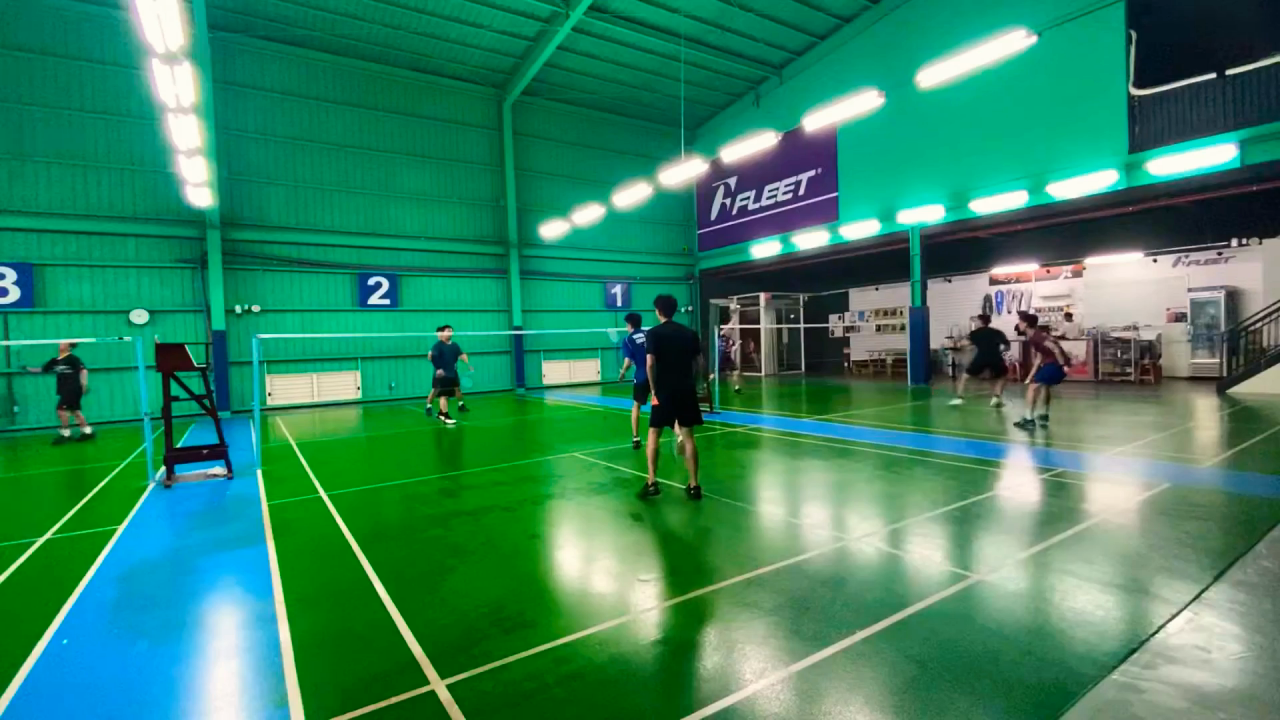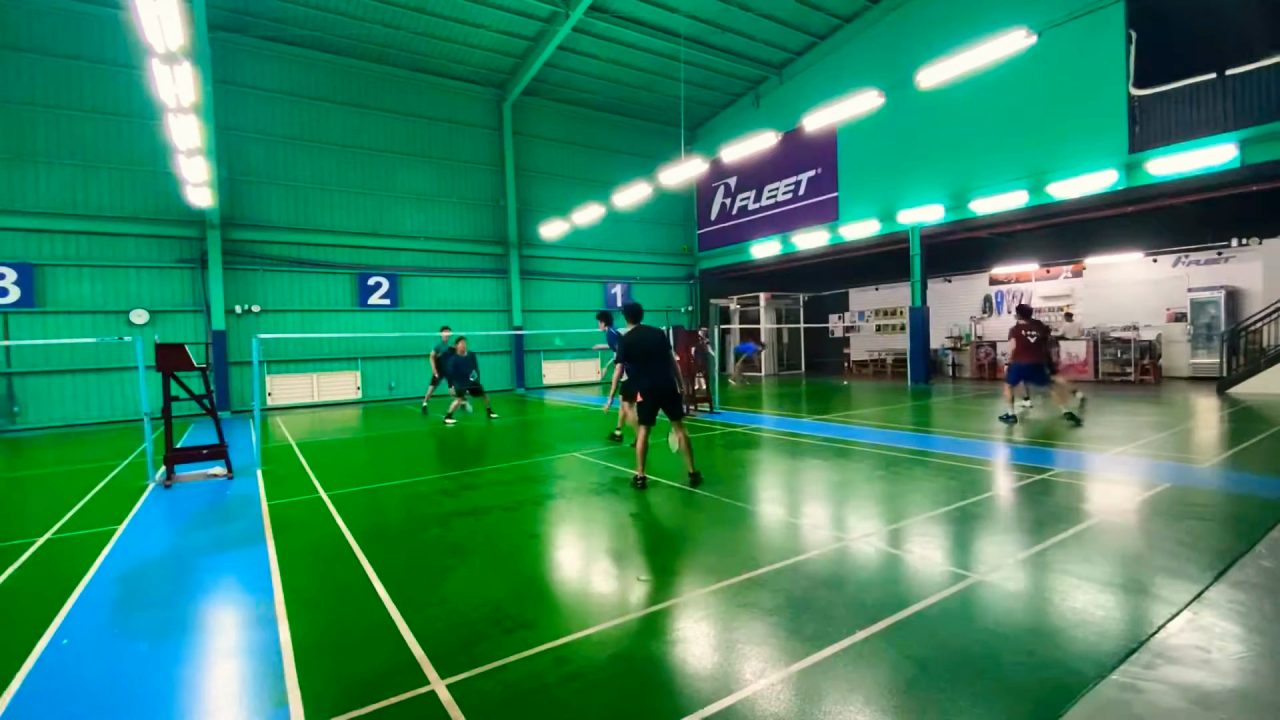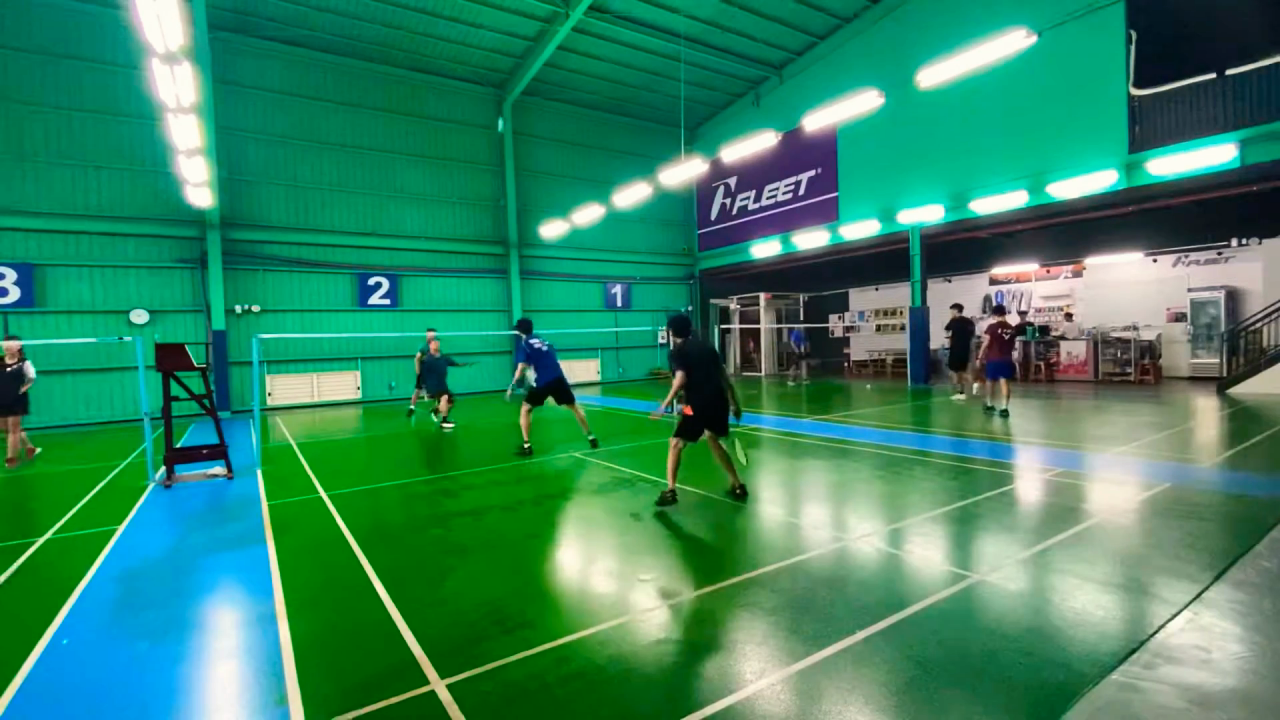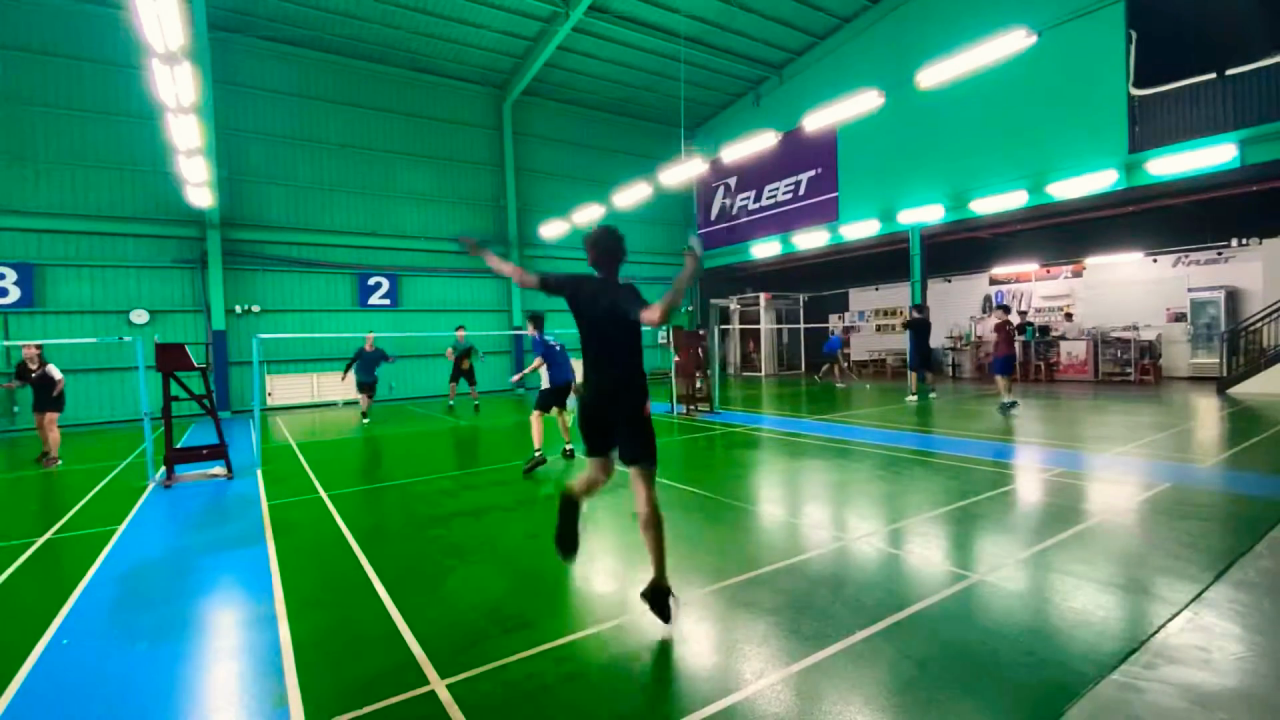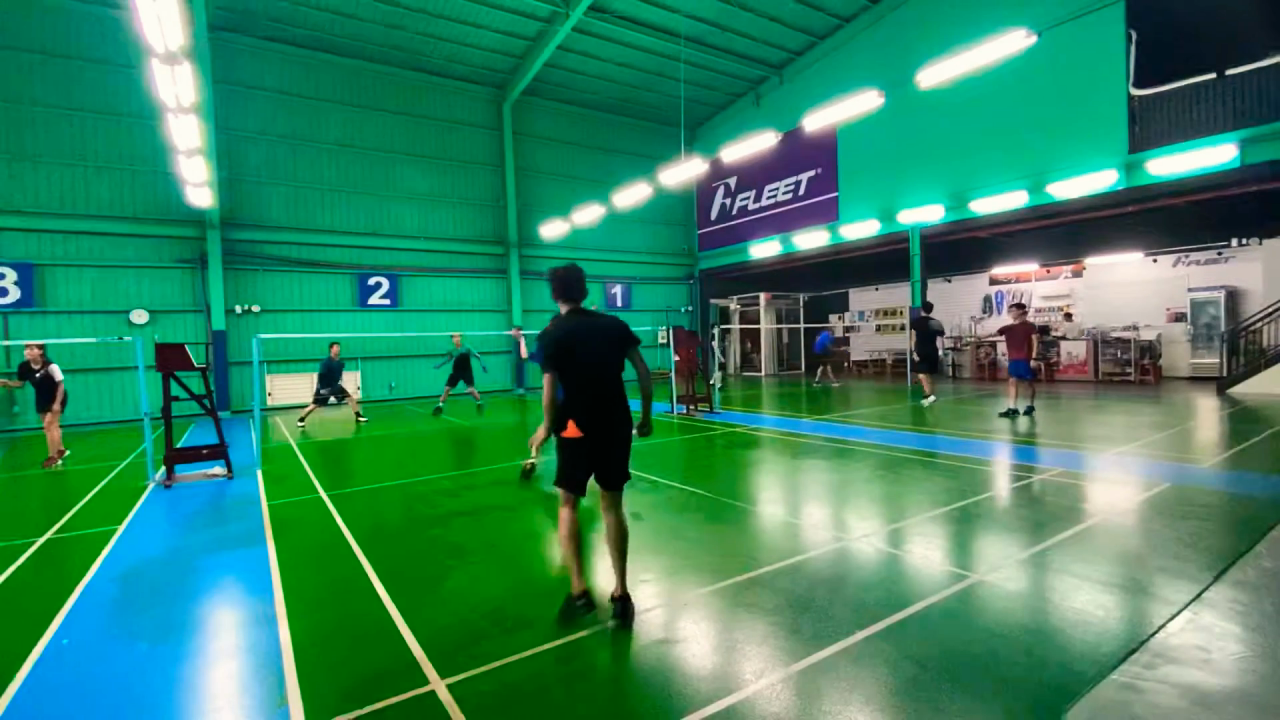
dt=1s
person 1, frame 1
left shoulder: (654, 333)
right shoulder: (690, 333)
left elbow: (650, 364)
right elbow: (699, 365)
left wrist: (653, 389)
left hip: (664, 391)
right hip: (687, 391)
left knee: (654, 434)
right knee: (688, 437)
left ankle: (651, 482)
right ankle: (694, 485)
person 1, frame 2
left shoulder: (626, 340)
right shoulder: (658, 333)
left elbow: (619, 371)
right elbow: (672, 361)
left wrist: (610, 398)
right wrist: (680, 385)
left hip: (647, 389)
right hip: (668, 386)
left knee: (643, 432)
right knee: (679, 428)
left ankle: (640, 476)
right ankle: (692, 472)
person 1, frame 3
left shoulder: (678, 351)
right shoulder: (706, 347)
left elbow: (681, 379)
right elbow: (724, 377)
left wrist: (665, 405)
right wrist: (734, 403)
left hip: (698, 403)
right hip: (720, 401)
left knee: (676, 445)
right knee: (713, 440)
left ankle: (670, 490)
right ankle: (737, 486)
person 1, frame 4
left shoulder: (576, 286)
right shoulder: (624, 293)
left elbow: (521, 277)
right elbow: (655, 318)
left wrist: (483, 254)
right wrist: (687, 276)
left hip: (594, 400)
right hip: (628, 402)
left knee: (599, 472)
right knee: (644, 487)
left ankle: (573, 494)
person 1, frame 5
left shoulder: (552, 335)
right shoulder: (614, 325)
left elbow: (550, 390)
right elbow: (643, 373)
left wrist: (545, 428)
right wrist: (646, 416)
left hip: (577, 427)
right hip: (616, 424)
left knee: (567, 506)
right knee: (612, 507)
left ankle: (579, 591)
right ankle: (621, 595)
